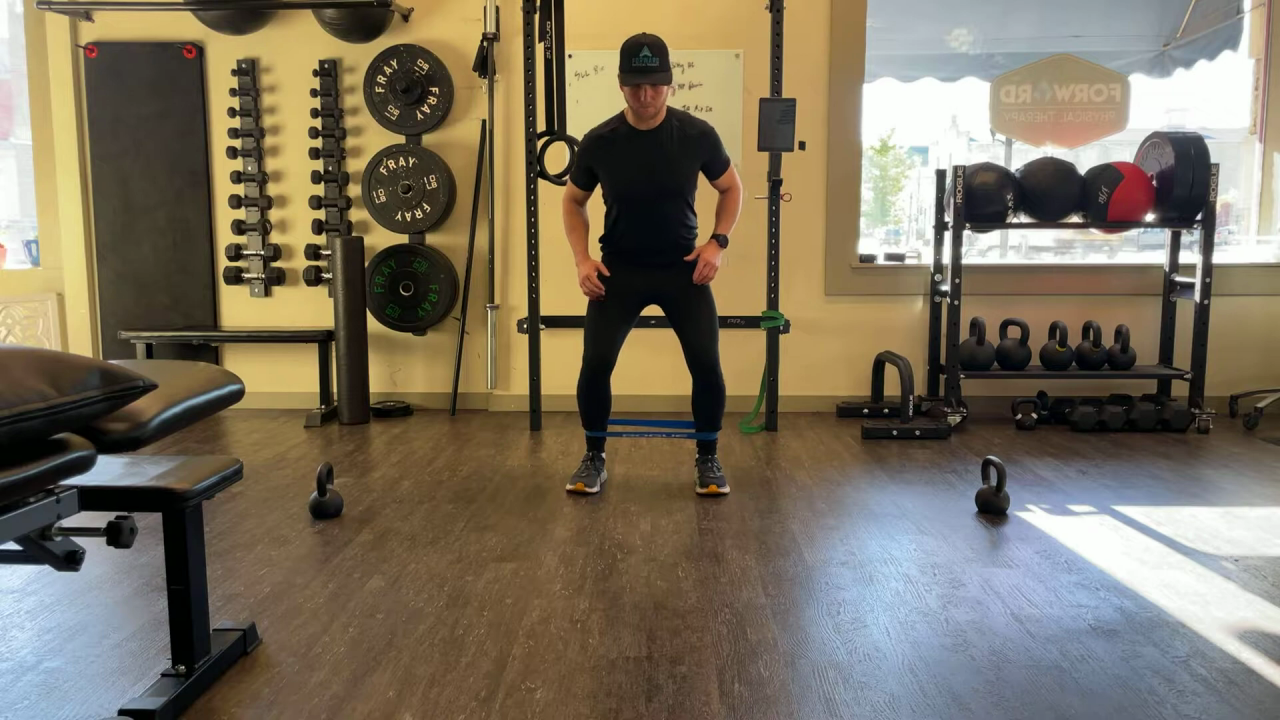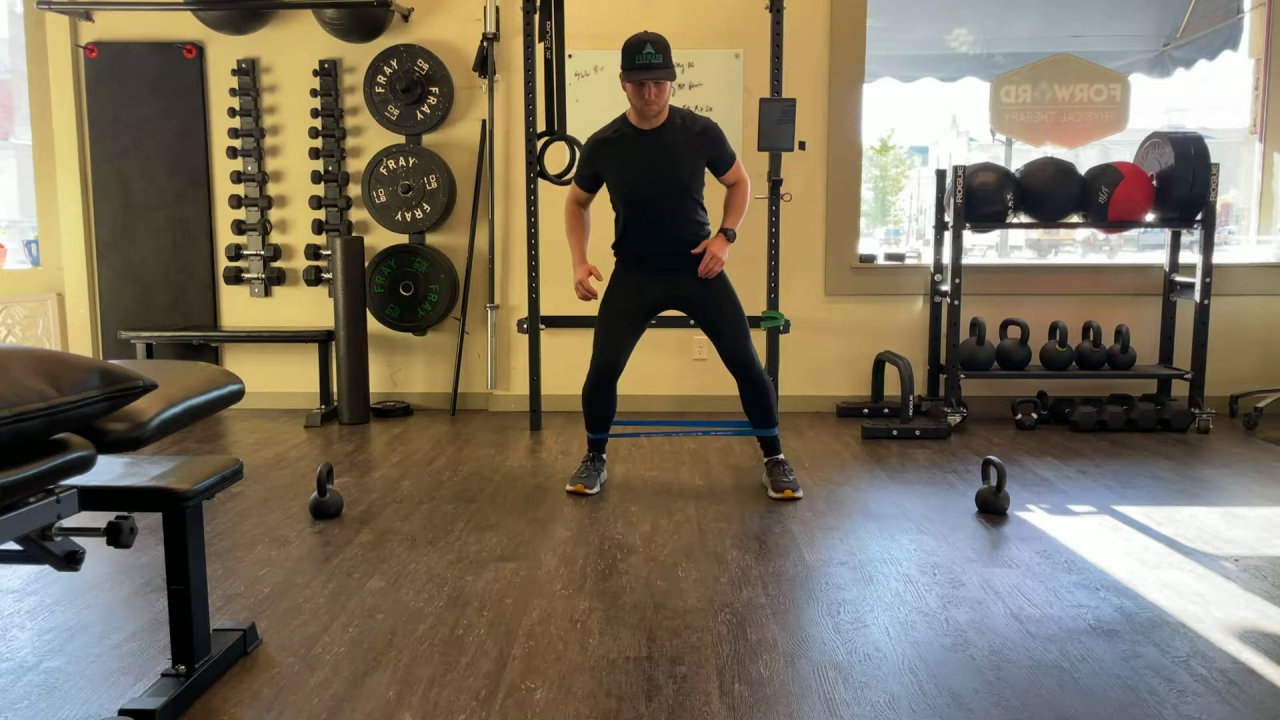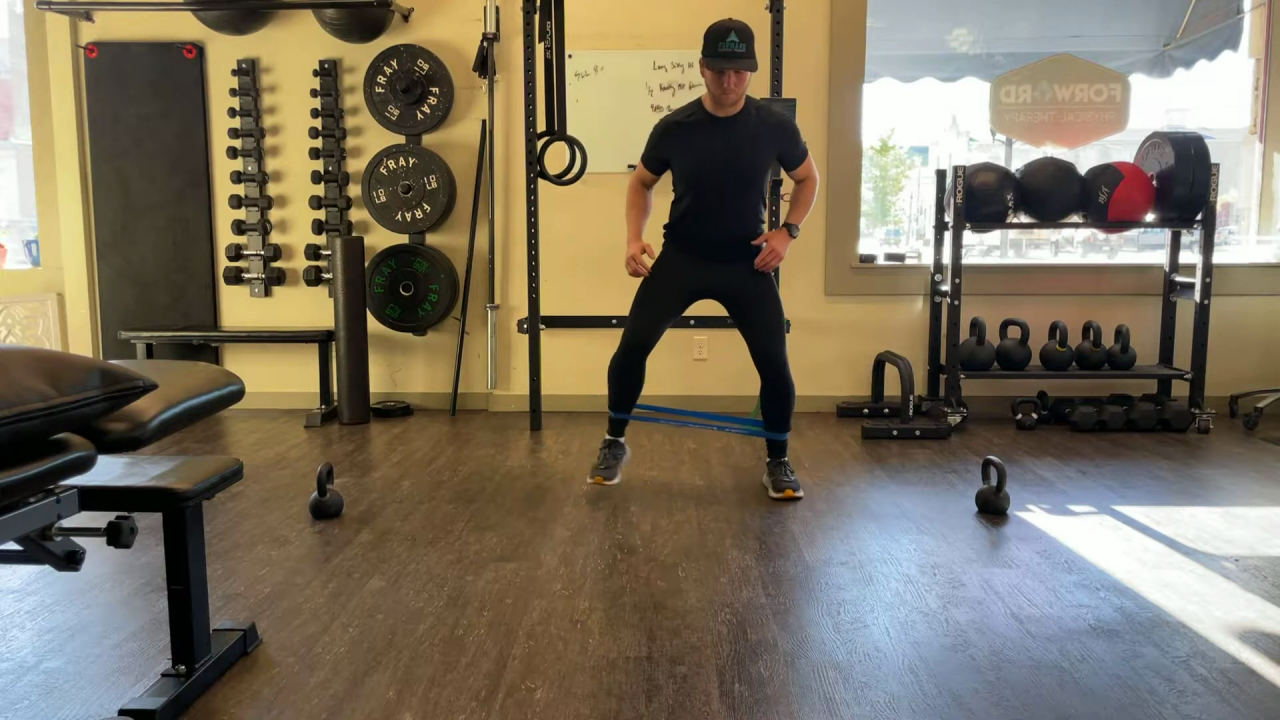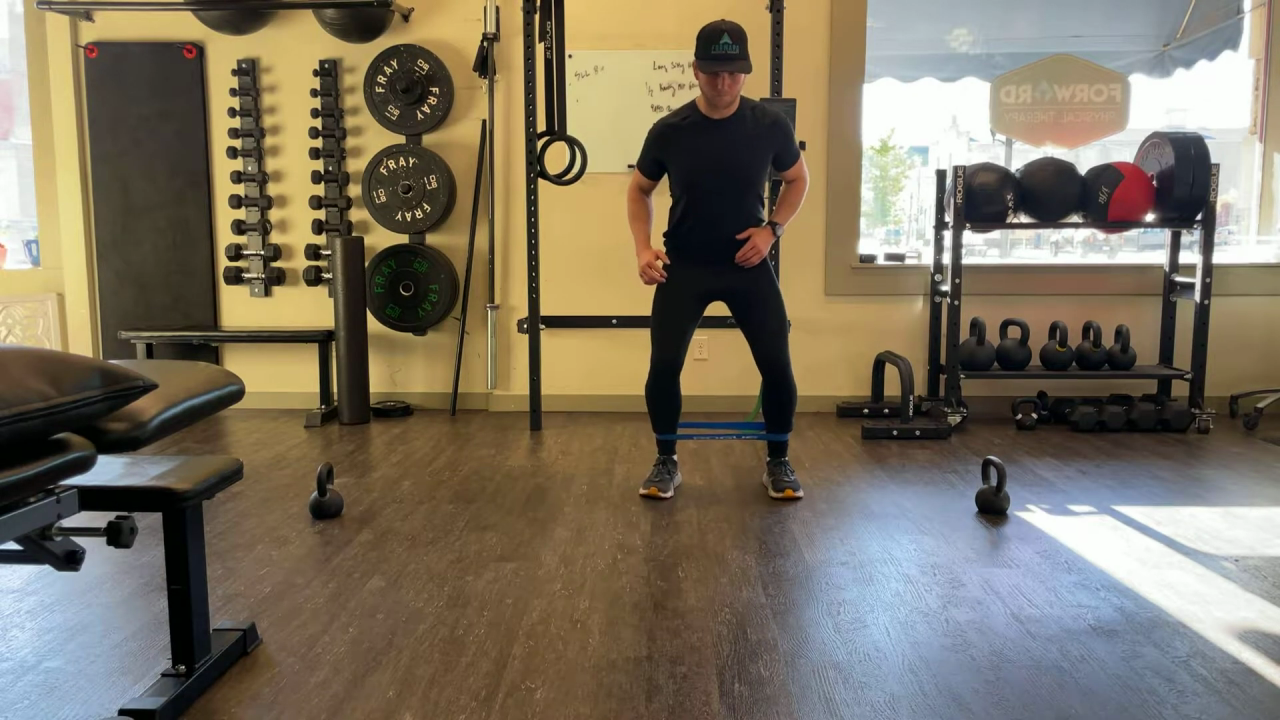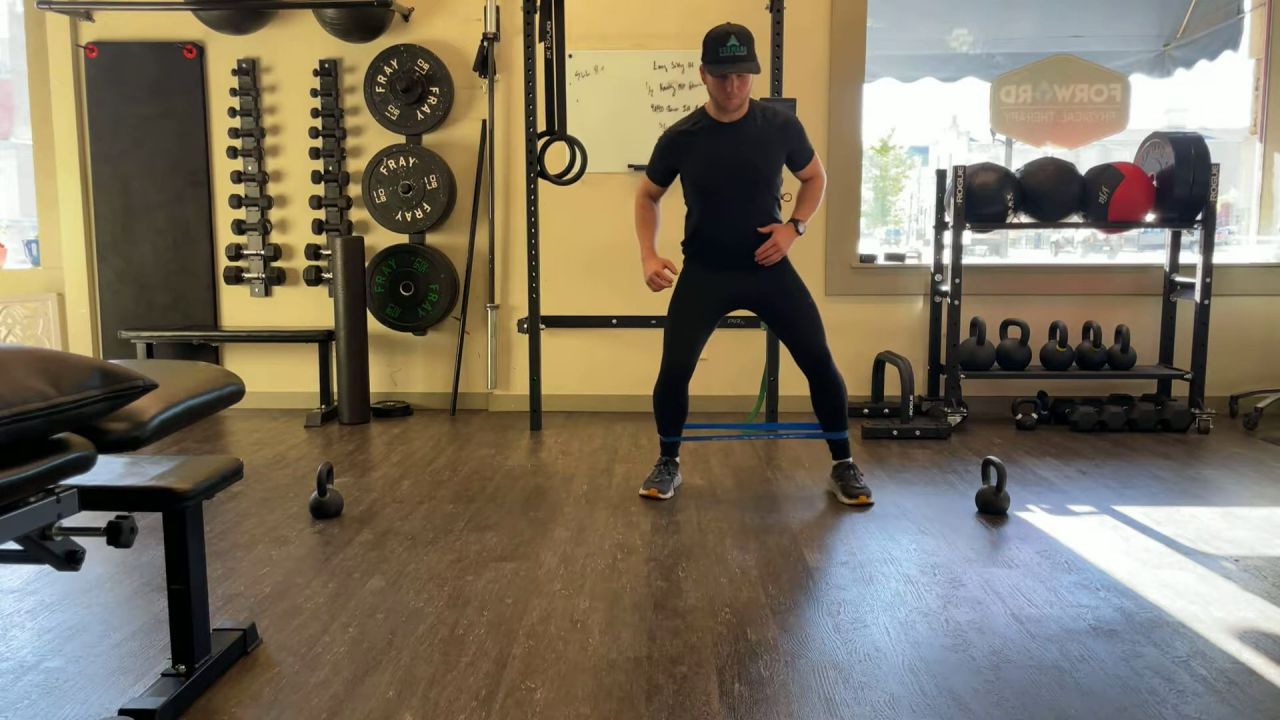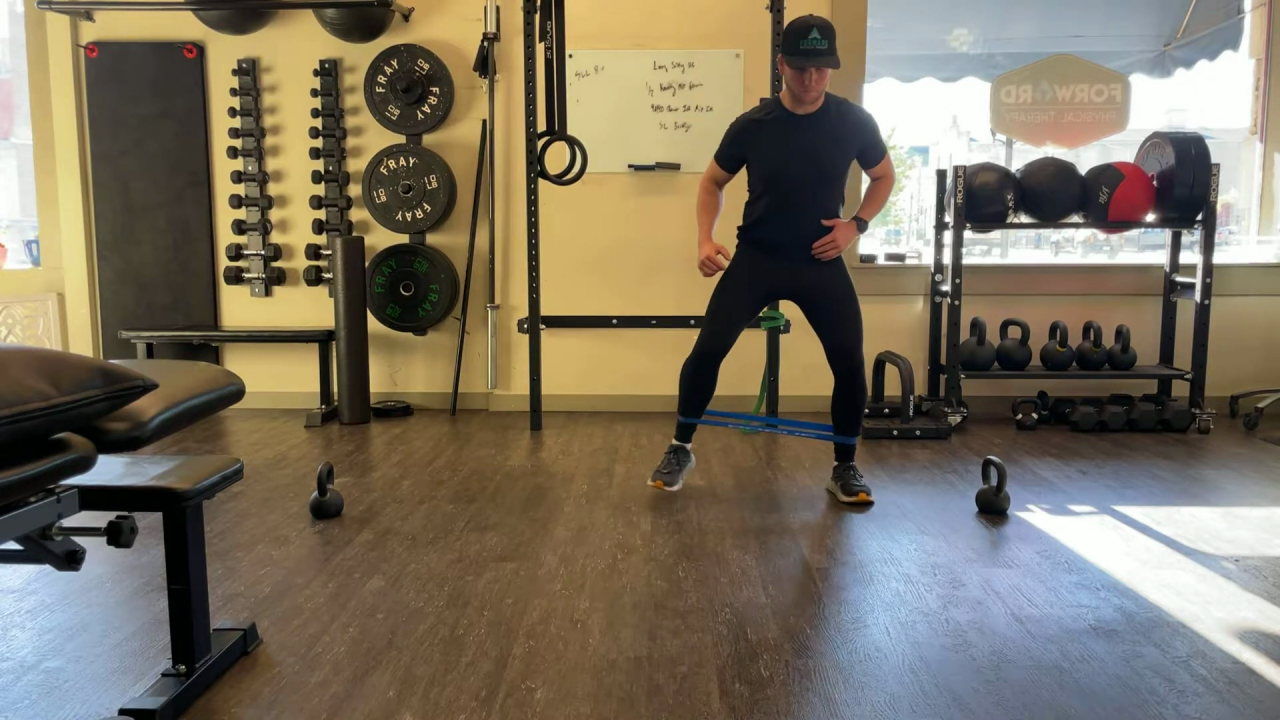
dt=0.5s
person 1, frame 1
left shoulder: (697, 135)
right shoulder: (599, 142)
left elbow: (731, 188)
right elbow: (573, 201)
left wrist: (717, 242)
right wrist: (583, 258)
left hip: (683, 267)
right hip: (620, 270)
left knee: (707, 365)
right knee: (596, 363)
left ankle: (707, 458)
right ankle: (594, 456)
person 1, frame 2
left shoulder: (701, 132)
right shoulder: (603, 145)
left elbow: (738, 182)
right elbow: (577, 202)
left wrist: (725, 236)
right wrist: (579, 260)
left hip: (697, 268)
right hip: (634, 273)
left knee: (745, 362)
right knee: (603, 370)
left ankle: (774, 459)
right ankle: (595, 458)
person 1, frame 3
left shoulder: (774, 125)
right shoulder: (674, 127)
left elbow: (807, 179)
right elbow: (640, 183)
left wrist: (787, 231)
right wrist: (633, 236)
left hip: (746, 261)
right hip: (680, 258)
left knee: (774, 366)
right knee: (633, 346)
left ankle: (777, 462)
right ankle: (614, 441)
person 1, frame 4
left shoulder: (770, 125)
right shoulder: (669, 131)
left elbow: (797, 180)
right elbow: (639, 190)
left wrist: (772, 228)
right wrist: (643, 247)
left hip: (747, 262)
right hip: (684, 266)
left knee: (777, 366)
right knee: (664, 366)
left ankle: (778, 462)
right ankle: (666, 461)
person 1, frame 5
left shoulder: (781, 126)
right shoulder: (680, 137)
left elbow: (815, 178)
right elbow: (648, 196)
left wrist: (794, 226)
right wrist: (649, 254)
left hip: (768, 266)
right hip: (704, 272)
left knee: (819, 362)
right knee: (674, 369)
left ankle: (843, 465)
right ankle: (668, 463)
person 1, frame 6
left shoulder: (854, 122)
right shoulder: (752, 126)
left elbow: (884, 177)
right elbow: (713, 182)
left wrist: (856, 224)
right wrist: (705, 240)
left hip: (821, 262)
right hip: (756, 258)
left knee: (850, 363)
right knee: (707, 351)
left ankle: (845, 467)
right ankle: (680, 448)
